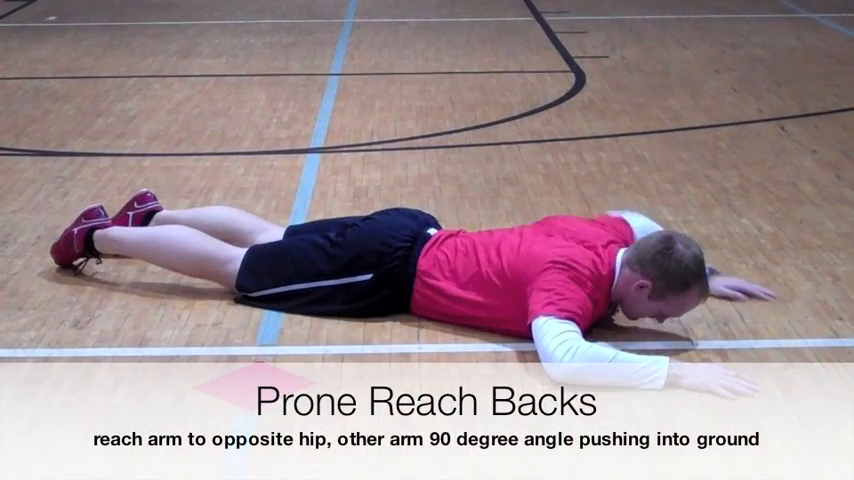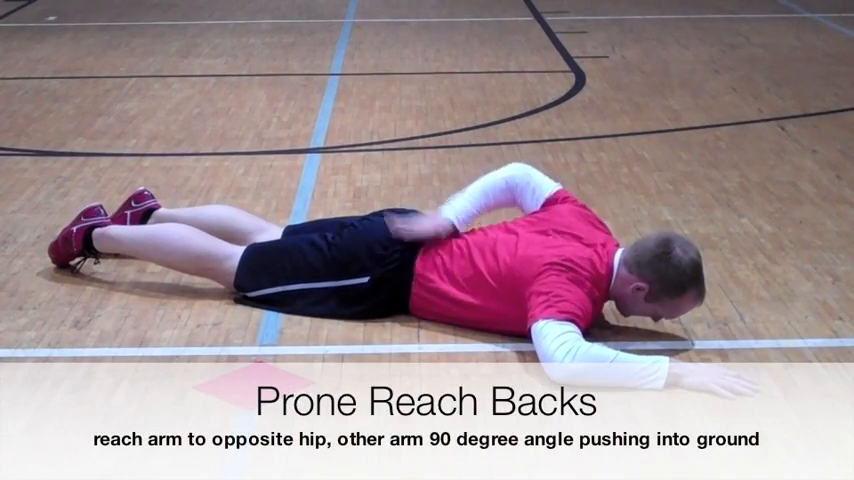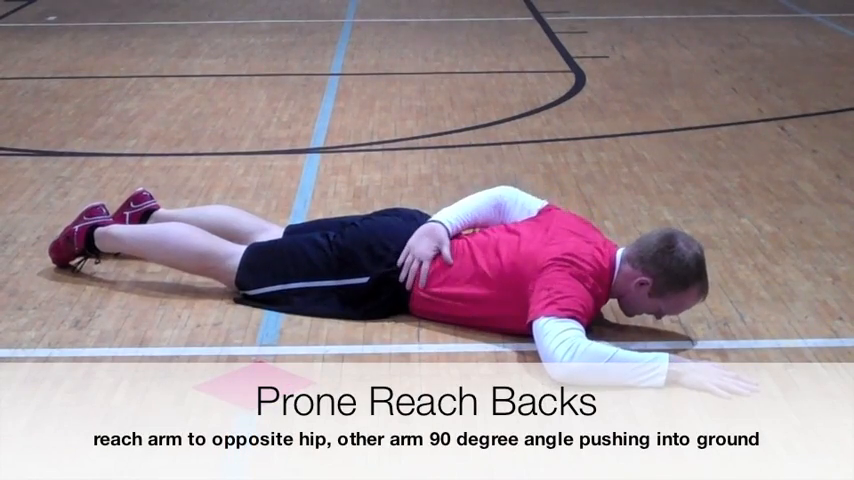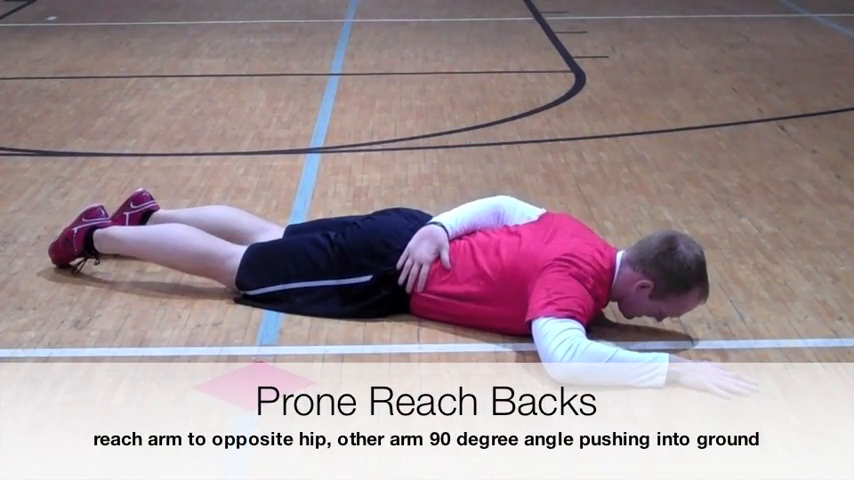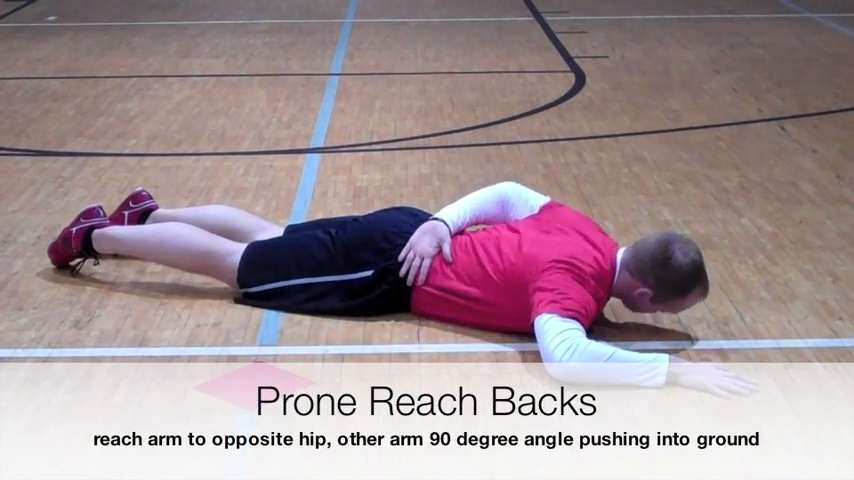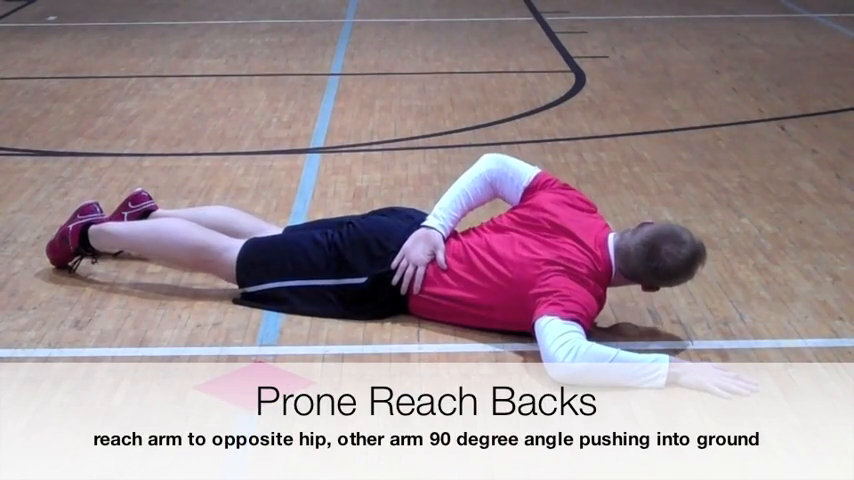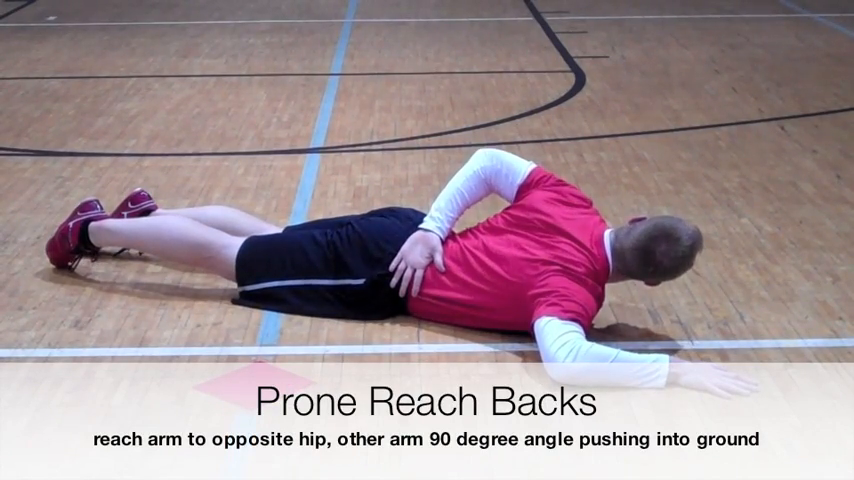
dt=0.7s
person 1, frame 1
left shoulder: (616, 240)
right shoulder: (574, 278)
left elbow: (642, 222)
right elbow: (564, 360)
left wrist: (709, 277)
right wrist: (679, 372)
left hip: (410, 233)
right hip: (393, 269)
left knee: (263, 237)
right knee: (235, 267)
left ankle: (152, 213)
right ankle: (102, 236)
person 1, frame 2
left shoulder: (590, 232)
right shoulder: (572, 280)
left elbow: (519, 175)
right elbow: (561, 361)
left wrist: (444, 215)
right wrist: (675, 371)
left hip: (408, 237)
right hip: (386, 275)
left knee: (266, 237)
right knee: (231, 267)
left ankle: (149, 213)
right ankle: (97, 234)
person 1, frame 3
left shoulder: (587, 233)
right shoulder: (576, 275)
left elbow: (502, 198)
right elbow: (563, 356)
left wrist: (437, 222)
right wrist: (675, 369)
left hip: (407, 234)
right hip: (387, 272)
left knee: (266, 235)
right knee: (234, 265)
left ankle: (149, 212)
right ankle: (101, 234)
person 1, frame 4
left shoulder: (583, 238)
right shoulder: (576, 277)
left elbow: (502, 206)
right elbow: (562, 358)
left wrist: (435, 228)
right wrist: (674, 368)
left hip: (410, 235)
right hip: (388, 270)
left knee: (269, 235)
right knee: (236, 266)
left ankle: (148, 214)
right ankle: (99, 235)
person 1, frame 5
left shoulder: (589, 233)
right shoulder: (577, 279)
left elbow: (508, 194)
right elbow: (563, 357)
left wrist: (440, 221)
right wrist: (675, 369)
left hip: (409, 235)
right hip: (389, 271)
left knee: (268, 236)
right knee: (236, 264)
left ankle: (146, 212)
right ankle: (99, 235)
person 1, frame 6
left shoulder: (578, 210)
right shoulder: (576, 285)
left elbow: (494, 166)
right elbow: (563, 362)
left wrist: (433, 227)
right wrist: (676, 370)
left hip: (404, 234)
right hip: (387, 276)
left knee: (267, 234)
right knee: (231, 259)
left ankle: (143, 214)
right ankle: (95, 230)
person 1, frame 7
left shoulder: (573, 205)
right shoulder: (573, 284)
left elbow: (487, 162)
right elbow: (563, 362)
left wrist: (428, 229)
right wrist: (676, 370)
left hip: (398, 235)
right hip: (384, 279)
left knee: (266, 235)
right knee: (231, 259)
left ankle: (143, 212)
right ankle: (95, 229)
